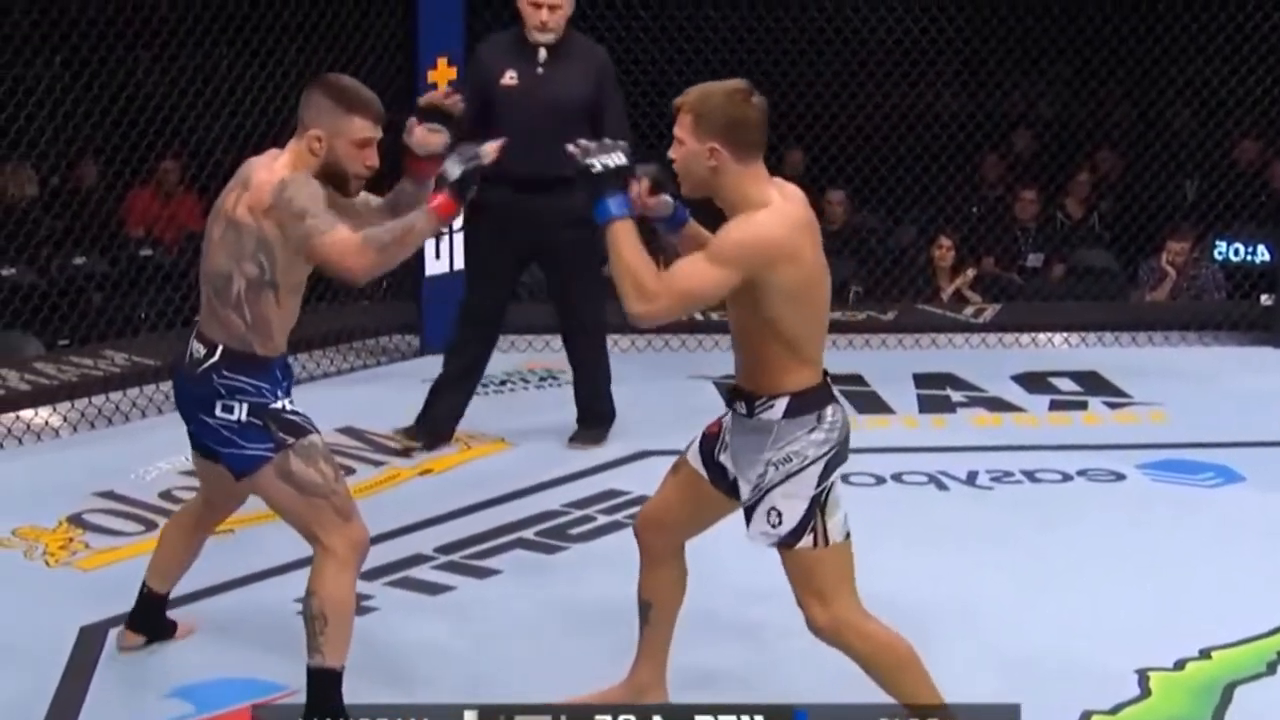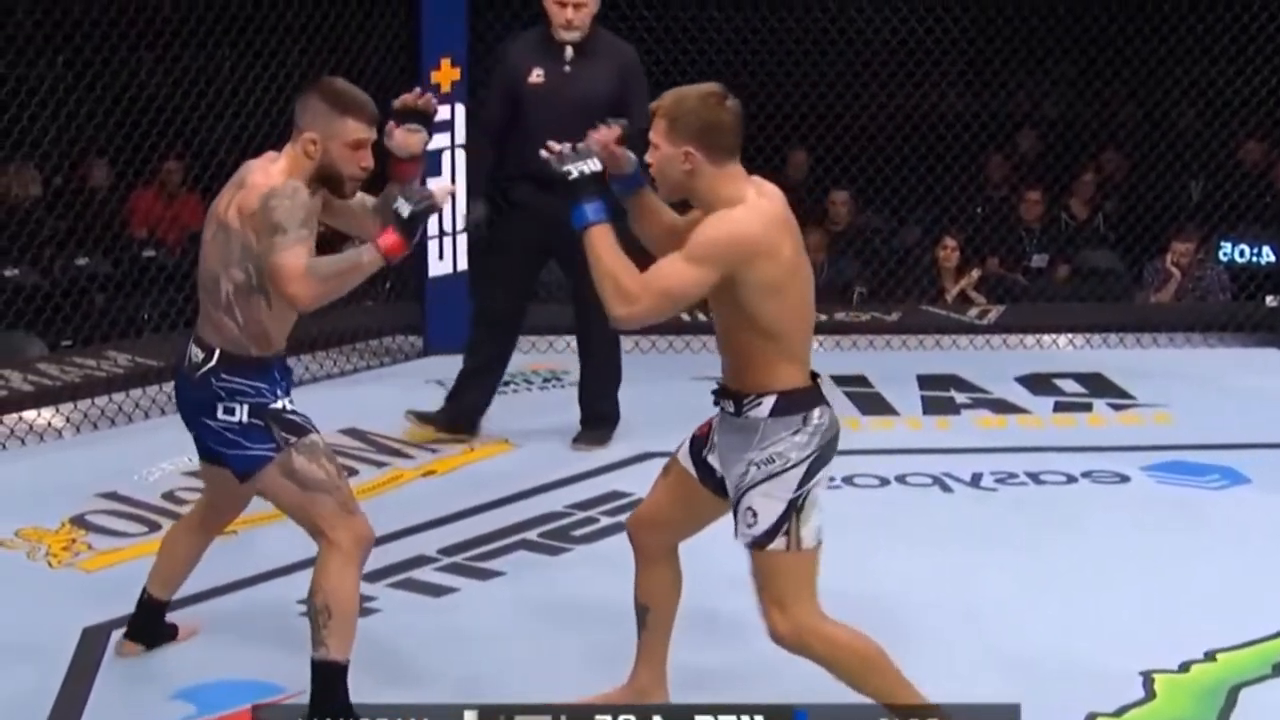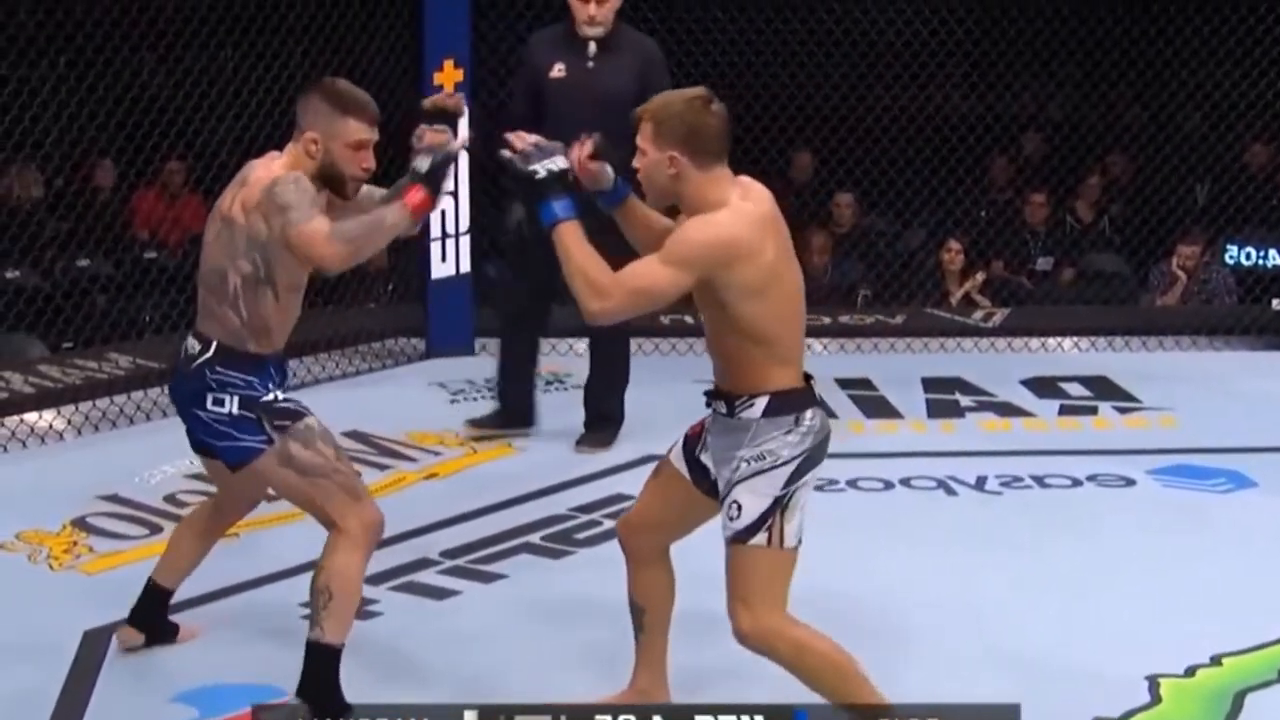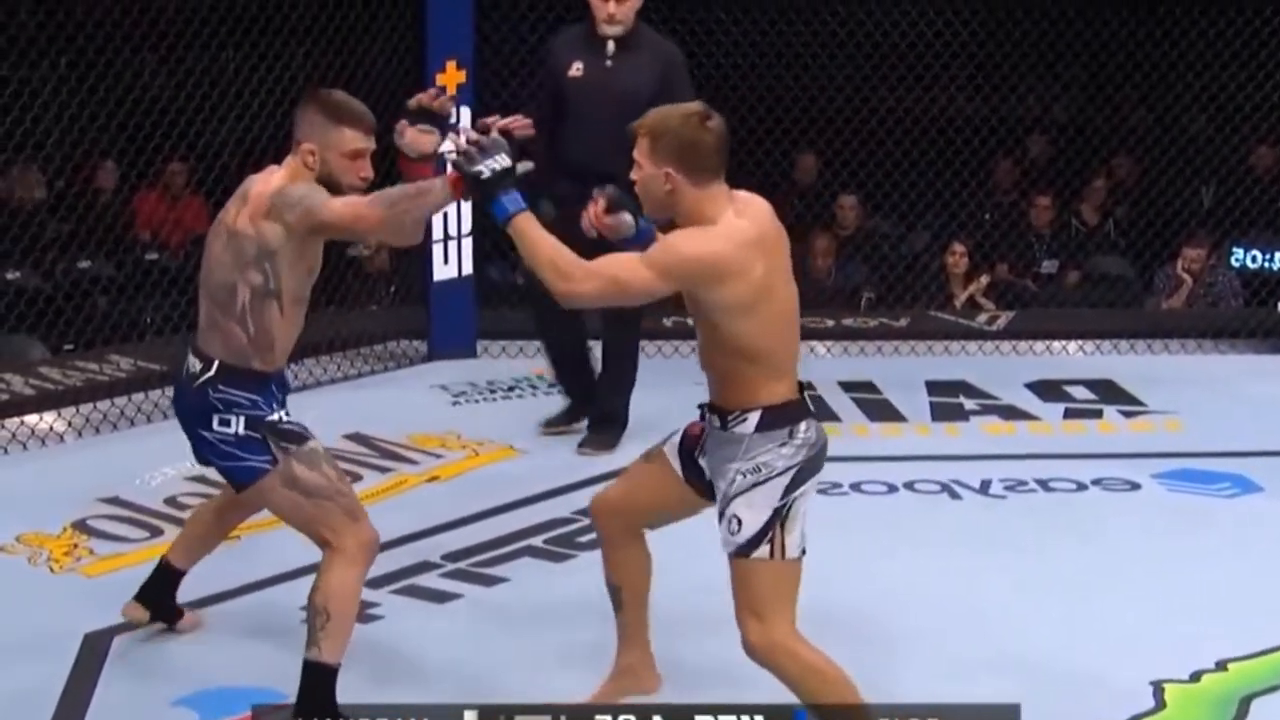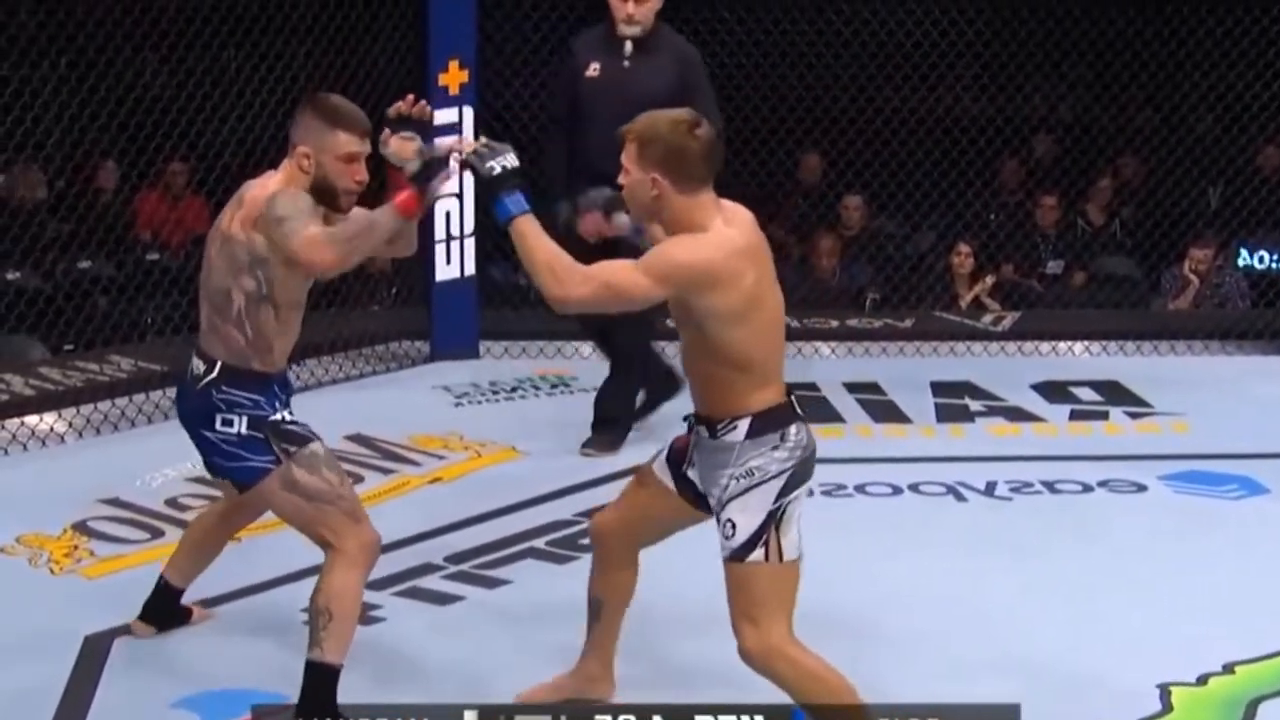
dt=0.1s
person 1, frame 1
left shoulder: (275, 172)
right shoulder: (288, 188)
left elbow: (382, 217)
right elbow: (357, 260)
left wrist: (422, 165)
right wrist: (446, 198)
left hip: (211, 373)
right hip: (242, 386)
left knee: (216, 502)
right knee: (343, 540)
left ankle: (144, 620)
person 1, frame 2
left shoulder: (296, 183)
right shoulder: (278, 193)
left elbow: (377, 219)
right elbow: (305, 289)
left wrist: (405, 164)
right wrist: (392, 235)
left hip: (213, 379)
right hip: (242, 390)
left knee: (220, 505)
right knee: (347, 534)
left ankle: (144, 628)
person 1, frame 3
left shoulder: (300, 179)
right shoulder: (283, 185)
left elbow: (384, 214)
right elbow: (330, 252)
left wrist: (426, 159)
right wrist: (422, 190)
left hip: (212, 374)
right hip: (237, 383)
left knee: (232, 502)
right knee: (358, 521)
left ankle: (146, 620)
person 1, frame 4
left shoulder: (294, 190)
right shoulder: (285, 196)
left elbow: (400, 225)
right elbow: (371, 218)
left wrist: (423, 152)
right wrist: (465, 172)
left hip: (214, 387)
right hip: (235, 402)
left knee: (244, 498)
right knee: (353, 541)
left ankle: (152, 598)
person 1, frame 5
left shoulder: (302, 198)
right shoulder: (279, 203)
left elbow: (395, 242)
right elbow: (322, 257)
left wrist: (408, 170)
right wrist: (413, 194)
left hip: (223, 389)
right hip: (241, 402)
left knee: (243, 504)
right knee: (356, 544)
left ankle: (158, 610)
person 2, frame 1
left shoulder: (761, 230)
right shoulder: (771, 198)
left elbow: (647, 305)
right elbow: (723, 269)
left wrist: (612, 204)
right wrist: (665, 214)
left hip: (794, 430)
right hip: (750, 416)
left knee: (832, 615)
right knee: (656, 528)
left ankle: (943, 714)
right ankle: (644, 685)
person 2, frame 2
left shoulder: (739, 228)
right shoulder: (744, 193)
left elbow: (632, 305)
right elbow: (678, 245)
left wrist: (588, 203)
right wrist: (624, 180)
left hip: (782, 427)
right hip: (742, 416)
left knee: (793, 622)
right knee: (650, 530)
person 2, frame 3
left shoulder: (723, 233)
right shoulder: (743, 194)
left elbow: (603, 300)
right elbow: (667, 248)
left wrist: (555, 202)
right wrist: (609, 189)
left hip: (775, 430)
right hip: (734, 418)
left knee: (758, 622)
right knee: (640, 531)
left ankle: (887, 712)
right ankle: (648, 688)
person 2, frame 4
left shoulder: (711, 250)
right shoulder: (750, 209)
left elbow: (575, 284)
left wrist: (505, 196)
right wrist: (632, 233)
left hip: (771, 444)
right hip: (729, 429)
left knee: (767, 636)
right knee: (615, 510)
right ankle: (634, 667)
person 2, frame 5
left shoulder: (701, 256)
right shoulder: (727, 216)
left elbow: (570, 289)
left wrist: (509, 199)
left hip: (761, 450)
right hip: (716, 437)
left knee: (763, 642)
right knee: (611, 532)
person 3, frame 1
left shoulder: (592, 60)
right shoulder: (493, 55)
left elbow: (614, 141)
right elbow: (465, 131)
left hip: (570, 208)
right hip: (503, 204)
left knee: (582, 318)
right knee: (478, 314)
left ankle: (595, 416)
right ankle: (436, 422)
person 3, frame 2
left shoulder: (620, 58)
right shoulder: (520, 53)
right elbow: (494, 129)
right wrist: (482, 197)
right hip: (527, 202)
left knee: (595, 316)
right knee: (496, 306)
left ankle: (600, 417)
right ankle: (460, 414)
person 3, frame 3
left shoulder: (643, 55)
right shoulder: (543, 49)
right elbow: (520, 126)
right knee: (521, 303)
left ankle: (604, 417)
right ankle: (514, 409)
person 3, frame 4
left shoulder: (662, 56)
right shoulder: (563, 49)
right elbow: (543, 127)
right wrist: (547, 194)
right hip: (570, 199)
left knee: (621, 313)
right knee: (547, 303)
left ankle: (608, 417)
right ankle: (585, 397)
person 3, frame 5
left shoulder: (680, 58)
right shoulder: (585, 49)
right elbow: (562, 128)
right wrist: (563, 196)
right hip: (589, 200)
left knee: (631, 315)
right knee: (591, 308)
left ankle: (613, 418)
right ankle: (661, 379)
